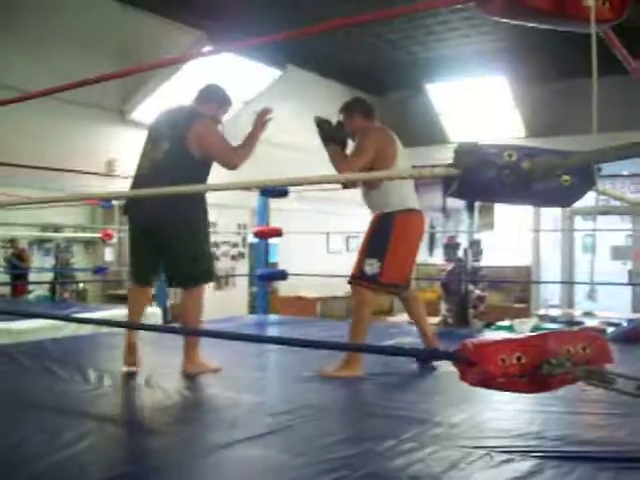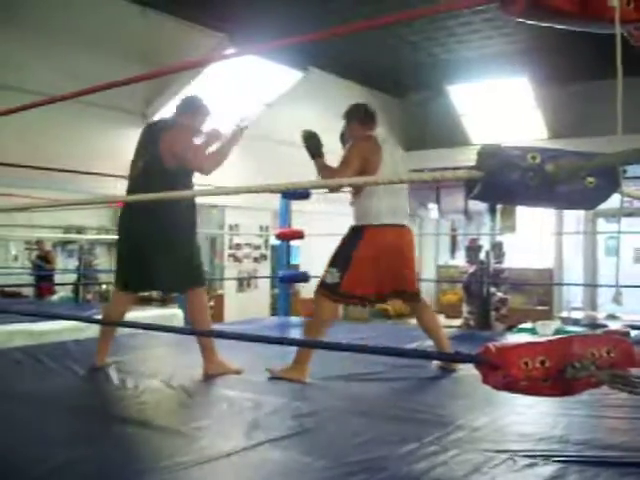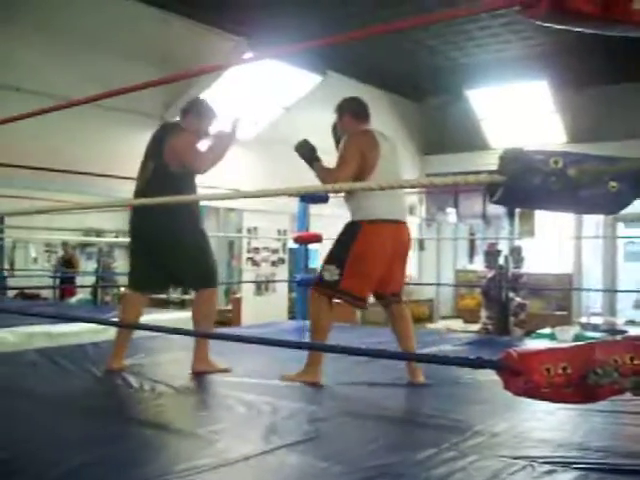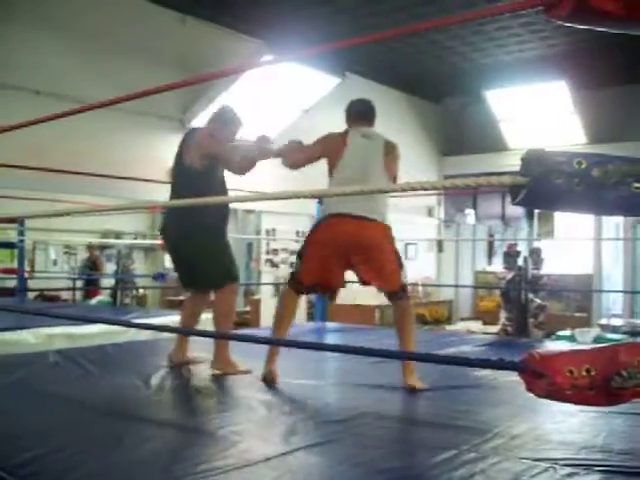
dt=0.4s
person 1, frame 1
left shoulder: (373, 134)
right shoulder: (381, 139)
left elbow: (346, 170)
left wrist: (330, 143)
right wrist: (338, 145)
left hip: (395, 218)
right hip: (407, 218)
left knee: (363, 285)
right knee: (402, 287)
left ankle: (352, 363)
right ankle: (431, 346)
person 1, frame 2
left shoulder: (361, 145)
right shoulder: (390, 150)
left elbow: (334, 181)
left wrist: (317, 156)
left hip: (372, 231)
right hip: (401, 232)
left knee: (328, 293)
right knee: (413, 297)
left ankle: (300, 366)
right ankle: (448, 355)
person 1, frame 3
left shoulder: (356, 140)
right shoulder: (386, 142)
left elbow: (337, 181)
left wrist: (313, 160)
left hip: (369, 226)
right hip: (398, 228)
left knee: (322, 291)
right knee: (393, 300)
left ankle: (312, 369)
right ankle: (415, 371)
person 1, frame 4
left shoulder: (335, 141)
right shoulder: (390, 148)
left elbow: (292, 161)
left wrist: (289, 147)
left hip: (334, 225)
right hip: (373, 227)
left knee: (294, 287)
right knee: (400, 298)
left ankle: (272, 361)
right ankle: (409, 373)
person 2, frame 1
left shoulder: (166, 118)
right shoulder: (203, 126)
right elbow: (232, 160)
left wrist: (213, 141)
right wrist: (257, 130)
left hip: (143, 208)
right hip: (179, 213)
left knee: (141, 279)
right knee: (193, 284)
left ankle: (131, 342)
right ankle: (191, 358)
person 2, frame 2
left shoulder: (153, 130)
right shoulder: (178, 135)
right elbow: (204, 166)
left wrist: (206, 142)
right wrist: (230, 140)
left hip: (135, 220)
right hip: (168, 223)
left knee: (125, 289)
right knee: (194, 287)
left ankle: (100, 354)
right ankle: (211, 360)
person 2, frame 3
left shoulder: (165, 134)
right shoulder: (181, 138)
left elbow: (190, 164)
right elbow: (199, 165)
left wrist: (216, 144)
right wrist: (224, 143)
left hip: (146, 222)
right hip: (176, 224)
left knee: (139, 289)
right knee: (207, 286)
left ankle: (117, 356)
right ankle: (201, 358)
person 2, frame 4
left shoulder: (208, 147)
right shoulder: (199, 139)
left elbow: (238, 166)
right elbow: (235, 152)
left wrist: (256, 150)
right wrist: (261, 148)
left hip: (182, 227)
right hip: (197, 227)
left knee: (201, 288)
right knee: (227, 284)
left ankle: (180, 351)
right ankle: (222, 358)
